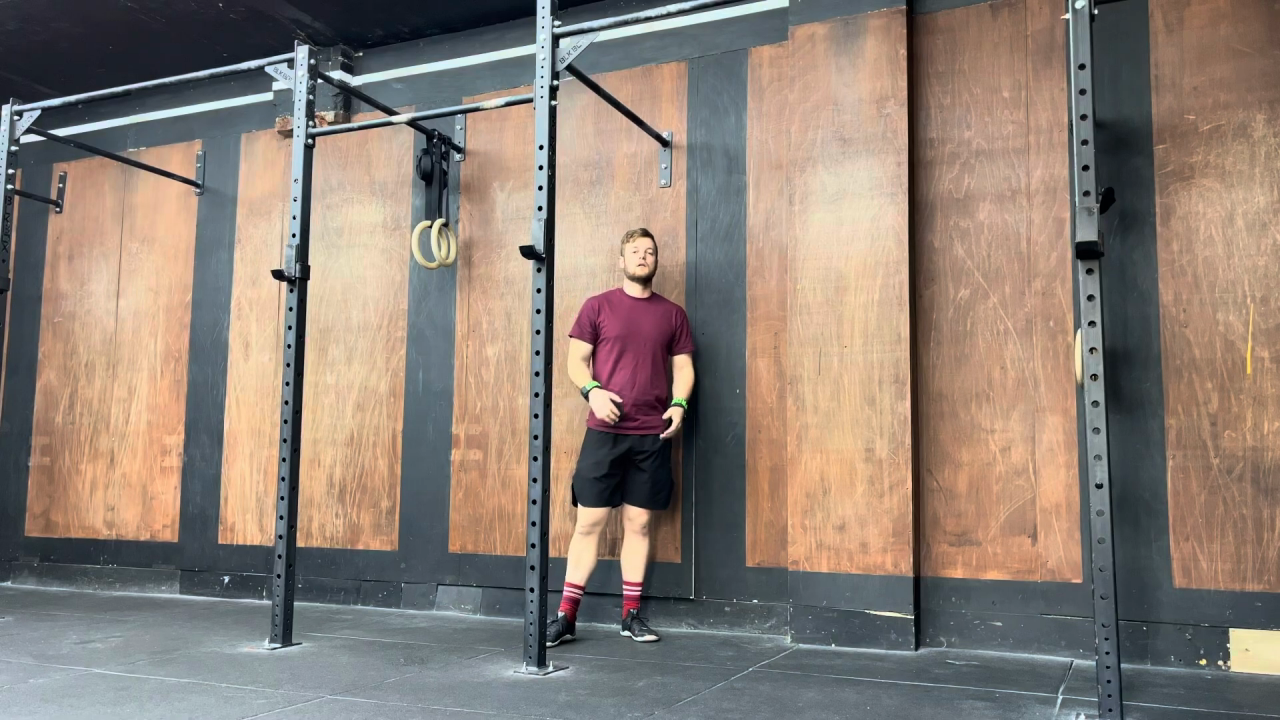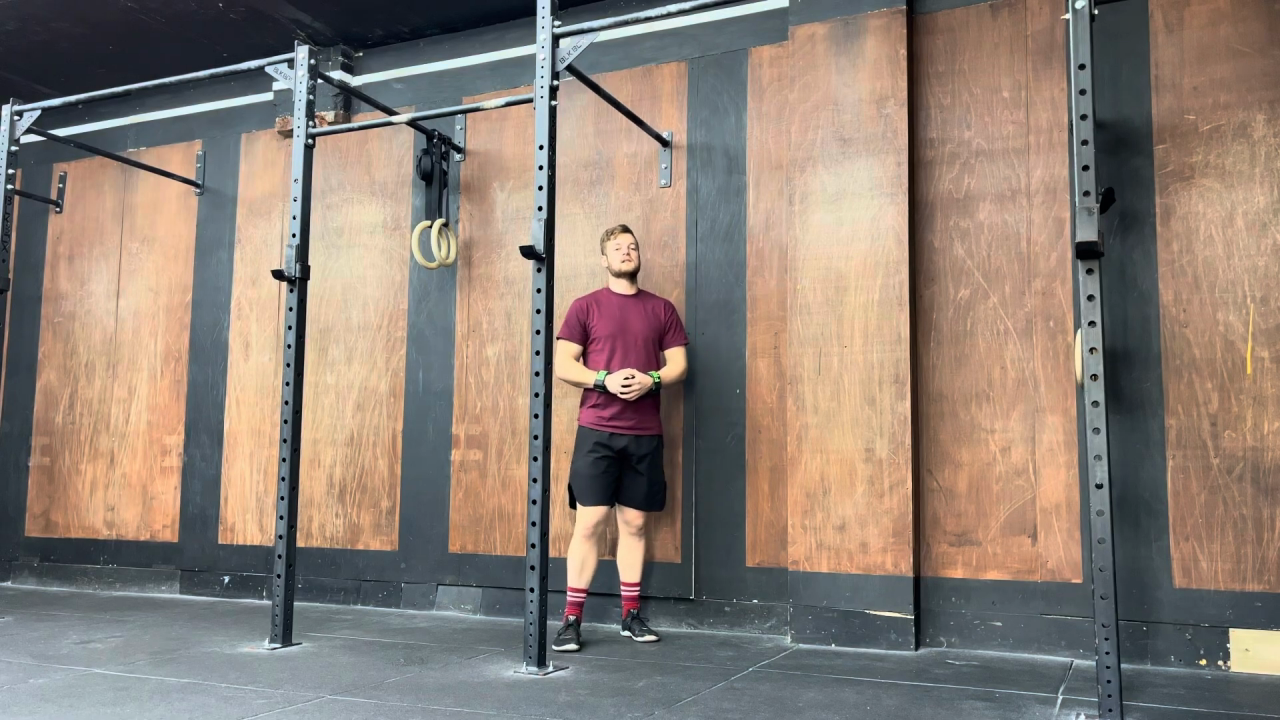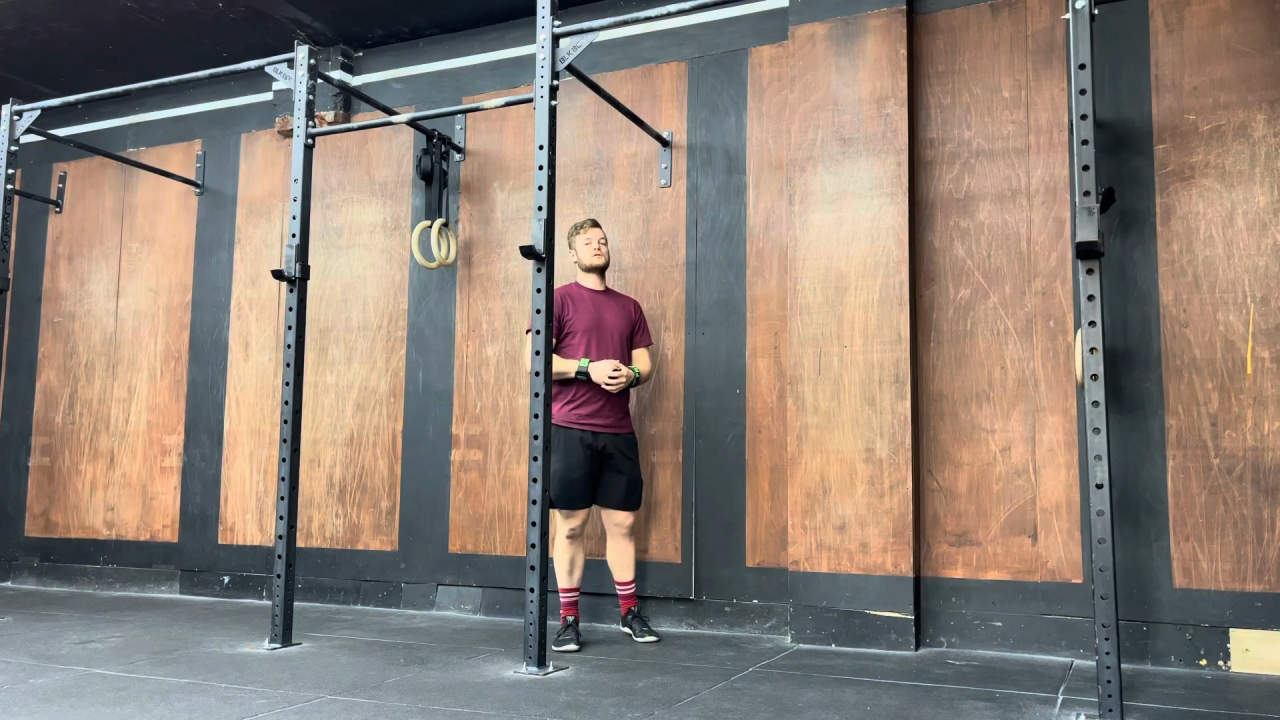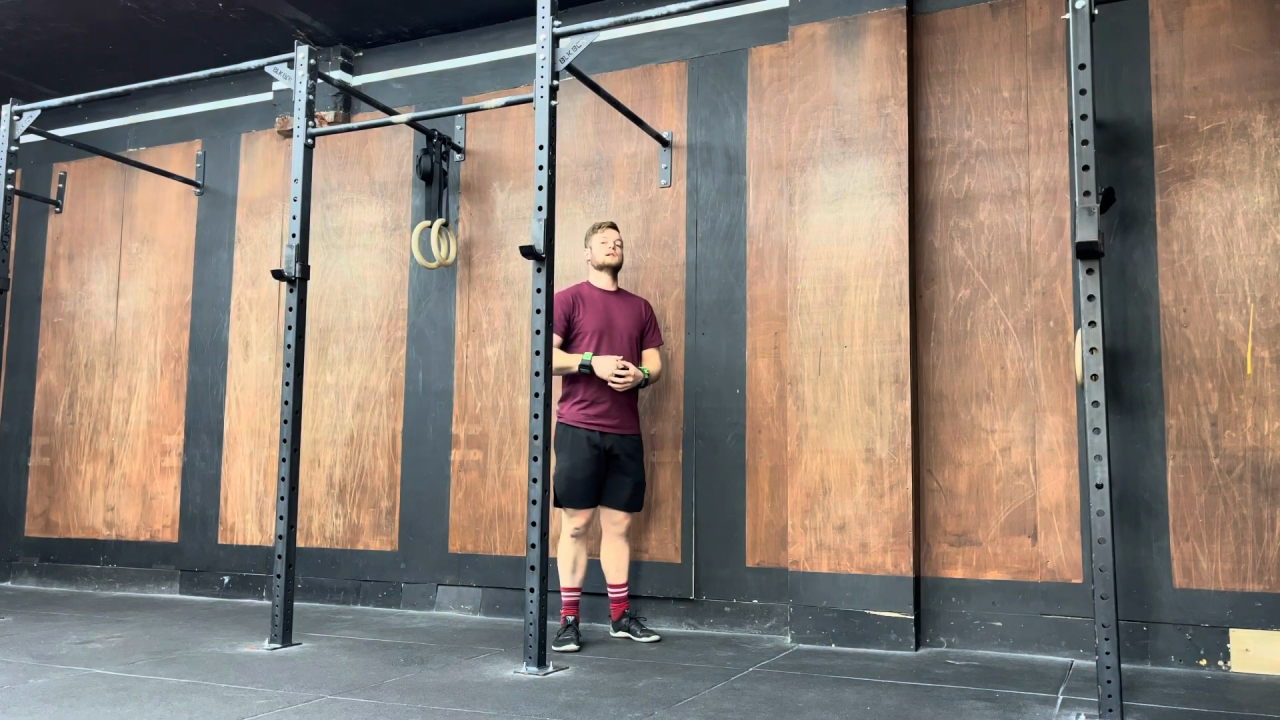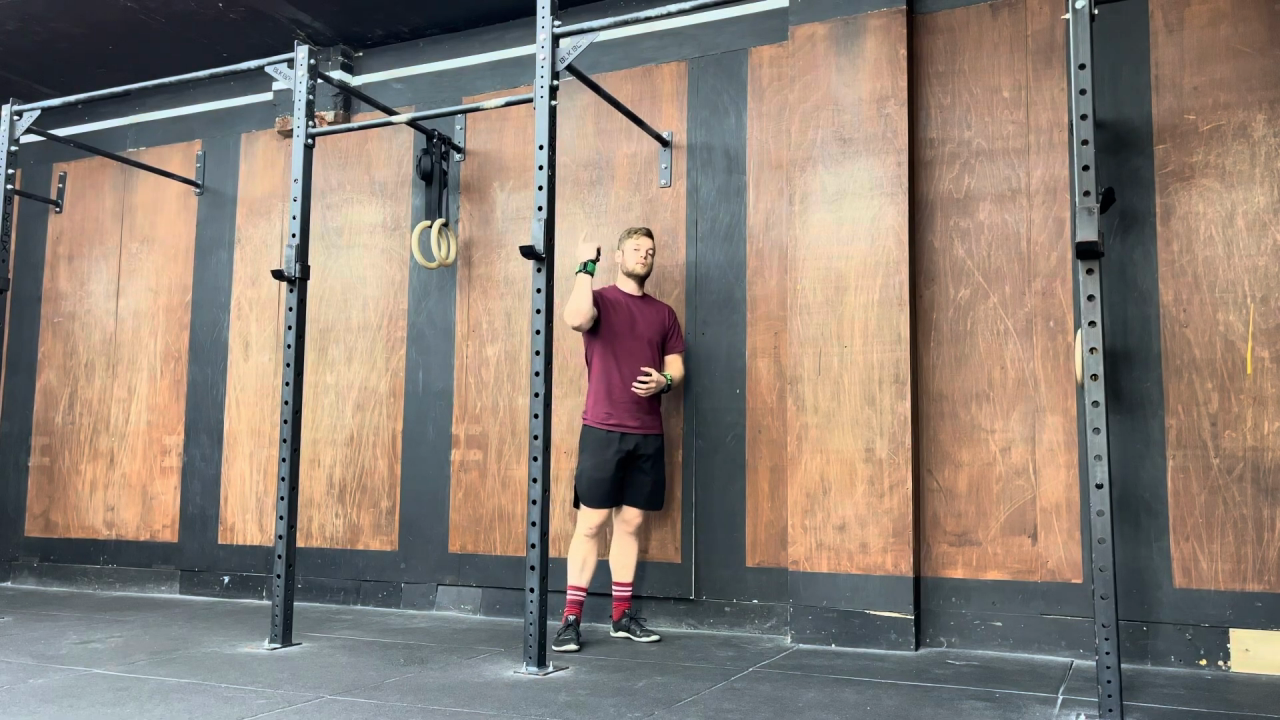
dt=0.7s
person 1, frame 1
left shoulder: (673, 313)
right shoulder: (597, 306)
left elbow: (684, 368)
right elbow: (576, 362)
left wrist: (679, 404)
right wrist: (593, 391)
left hip: (652, 434)
right hip: (605, 431)
left knee: (639, 523)
right knee: (589, 522)
left ankle: (631, 614)
right ankle: (565, 615)
person 1, frame 2
left shoulder: (662, 309)
right shoulder: (585, 306)
left elbow: (679, 364)
right elbow: (564, 365)
left wrist: (651, 380)
right wrist: (604, 379)
left hip: (645, 434)
right hip: (597, 430)
left knee: (634, 524)
right knee: (589, 524)
left ankle: (631, 615)
right ankle: (571, 619)
person 1, frame 3
left shoulder: (629, 306)
right shoulder: (558, 299)
left elbow: (645, 363)
right elbow: (534, 359)
left wrist: (630, 375)
right wrist: (587, 368)
left hip: (619, 432)
right hip: (570, 429)
left knee: (622, 523)
right knee: (571, 524)
left ankle: (630, 611)
right ankle: (568, 619)
person 1, frame 4
left shoulder: (640, 307)
right shoulder: (568, 299)
left elbow: (655, 362)
right elbow: (545, 356)
left wrist: (641, 375)
right wrist: (591, 362)
left hip: (626, 432)
right hip: (579, 429)
left knee: (619, 524)
right knee: (576, 524)
left ankle: (621, 615)
right ankle: (569, 619)
person 1, frame 5
left shoulder: (664, 313)
right shoulder: (599, 299)
left elbow: (677, 367)
right elbow: (575, 319)
left wrist: (664, 381)
right wrist: (586, 267)
left hip: (648, 434)
right hip: (603, 429)
left knee: (630, 523)
right knee: (591, 523)
left ankle: (623, 615)
right ankle: (571, 618)
